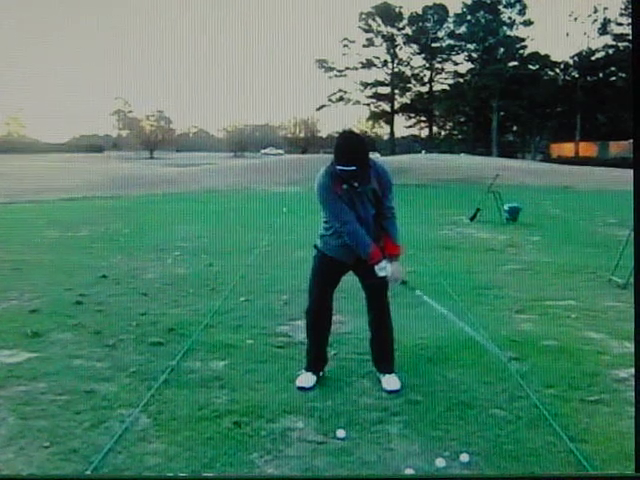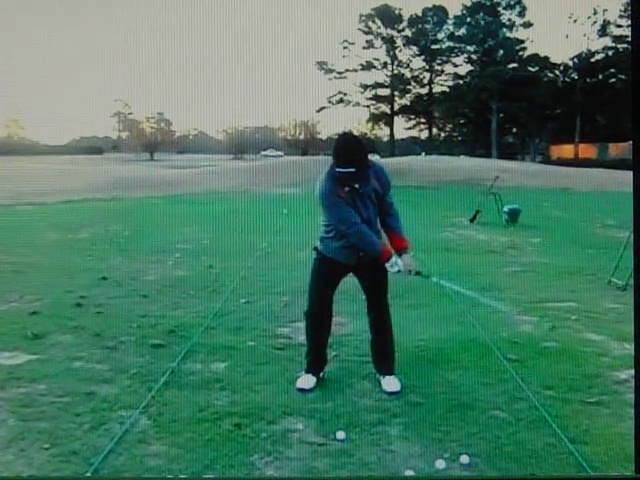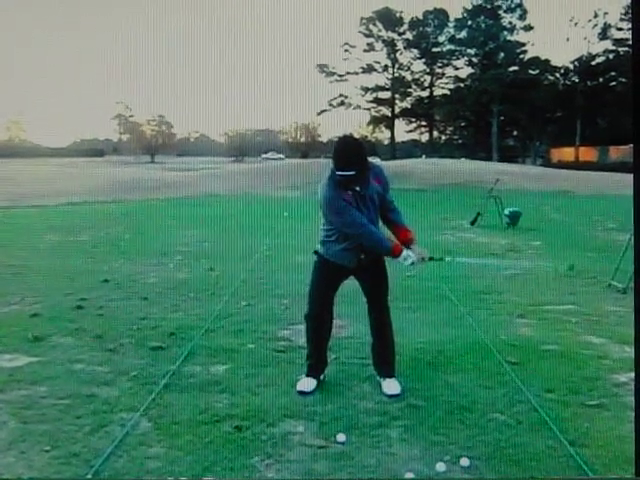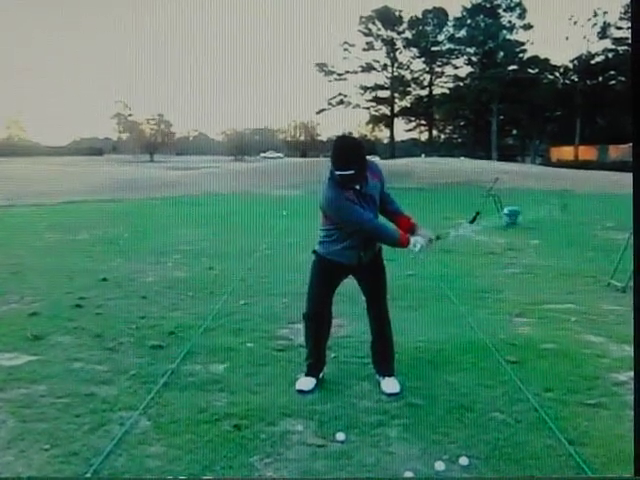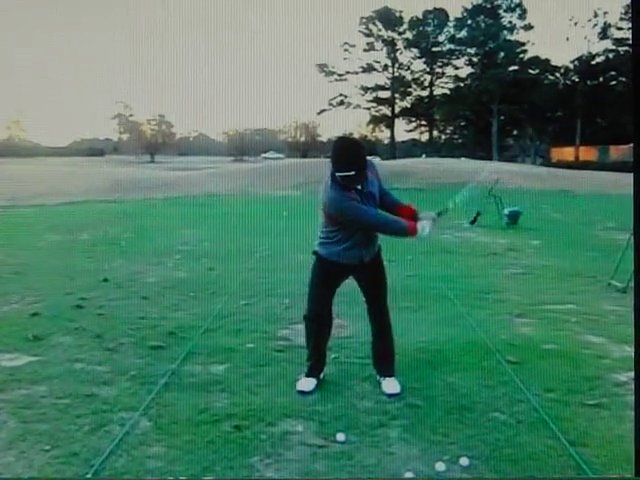
dt=1s
person 1, frame 1
left shoulder: (379, 173)
right shoulder: (326, 180)
left elbow: (387, 215)
right elbow: (347, 225)
left wrist: (392, 257)
right wrist: (378, 260)
left hip: (374, 252)
right hip: (333, 251)
left knee: (379, 309)
right knee: (317, 308)
left ankle: (385, 368)
right ankle: (314, 367)
person 1, frame 2
left shoulder: (376, 172)
right shoulder: (328, 186)
left elbow: (388, 211)
right elbow: (353, 227)
left wrist: (402, 250)
right wrist: (388, 256)
left hip: (371, 253)
right hip: (333, 253)
left knee: (379, 311)
right knee: (316, 310)
left ankle: (386, 370)
right ankle: (314, 368)
person 1, frame 3
left shoulder: (376, 174)
right shoulder: (331, 192)
left elbow: (388, 209)
right elbow: (362, 230)
left wrist: (409, 242)
right wrist: (398, 251)
left hip: (370, 255)
right hip: (334, 257)
left knee: (380, 314)
right knee: (317, 313)
left ankle: (386, 373)
right ankle: (314, 371)
person 1, frame 4
left shoulder: (373, 171)
right shoulder: (333, 195)
left elbow: (385, 201)
right elbow: (370, 227)
left wrist: (413, 227)
right wrist: (407, 241)
left hip: (368, 254)
right hip: (332, 257)
left knee: (379, 313)
right knee: (316, 313)
left ankle: (385, 371)
right ankle: (313, 370)
person 1, frame 5
left shoulder: (369, 170)
right shoulder: (336, 197)
left elbow: (382, 196)
right elbow: (377, 222)
left wrist: (414, 214)
right wrist: (414, 228)
left hip: (368, 255)
right hip: (331, 258)
left knee: (379, 313)
right knee: (316, 313)
left ankle: (386, 372)
right ankle: (313, 370)
